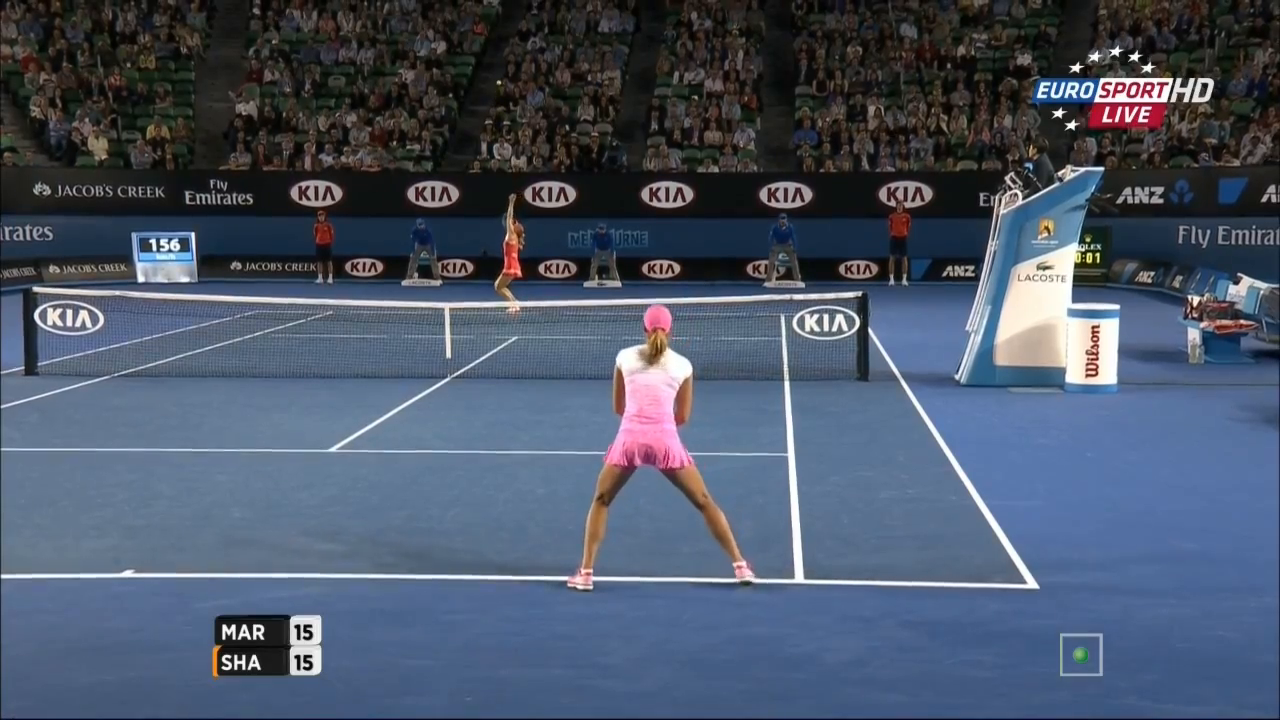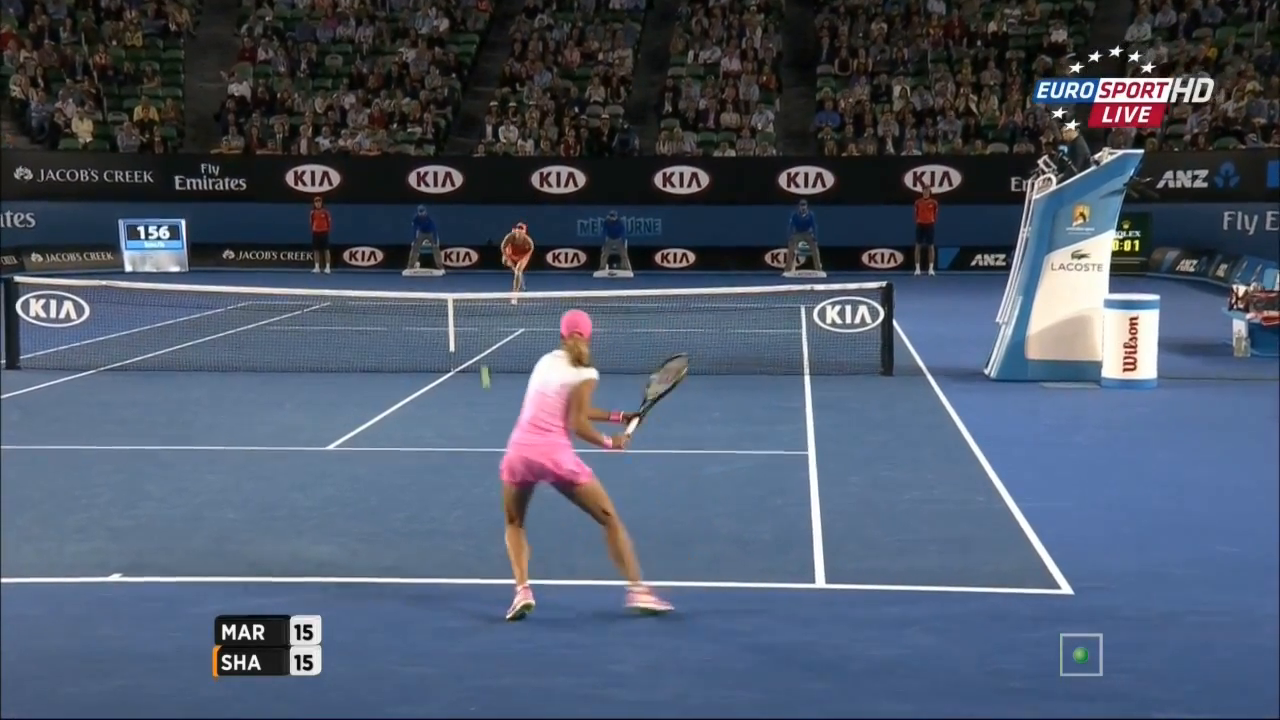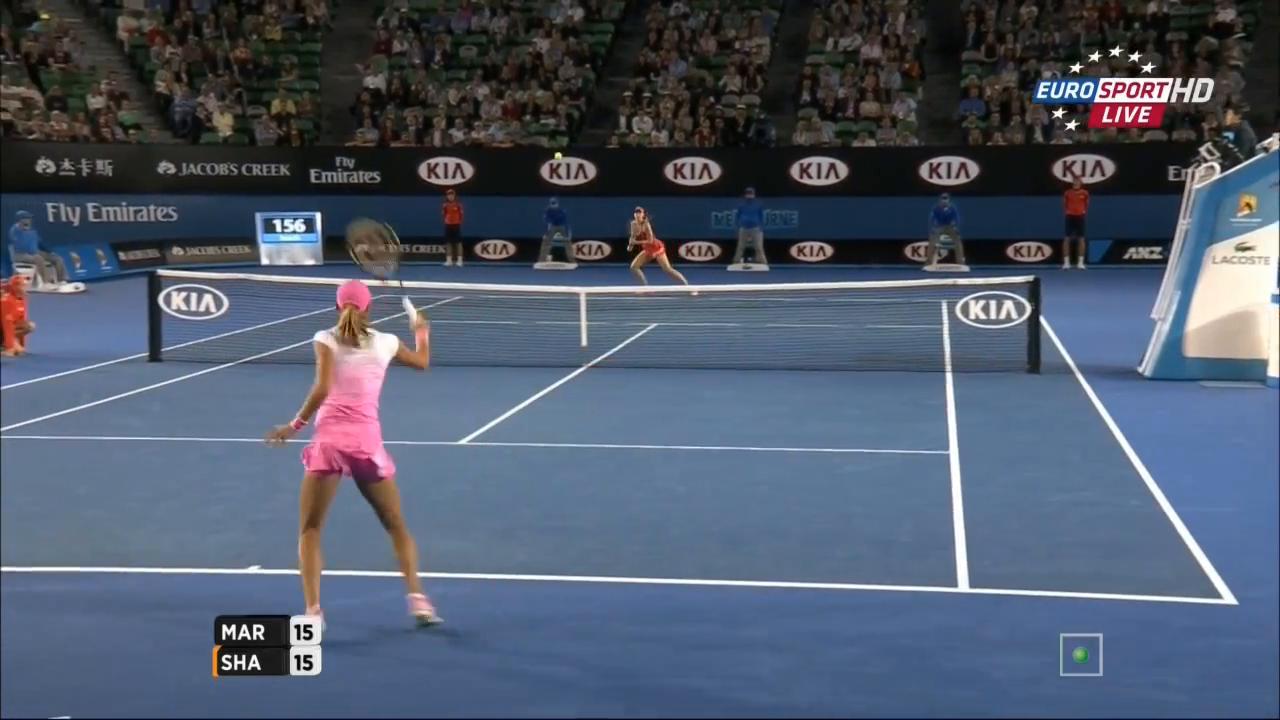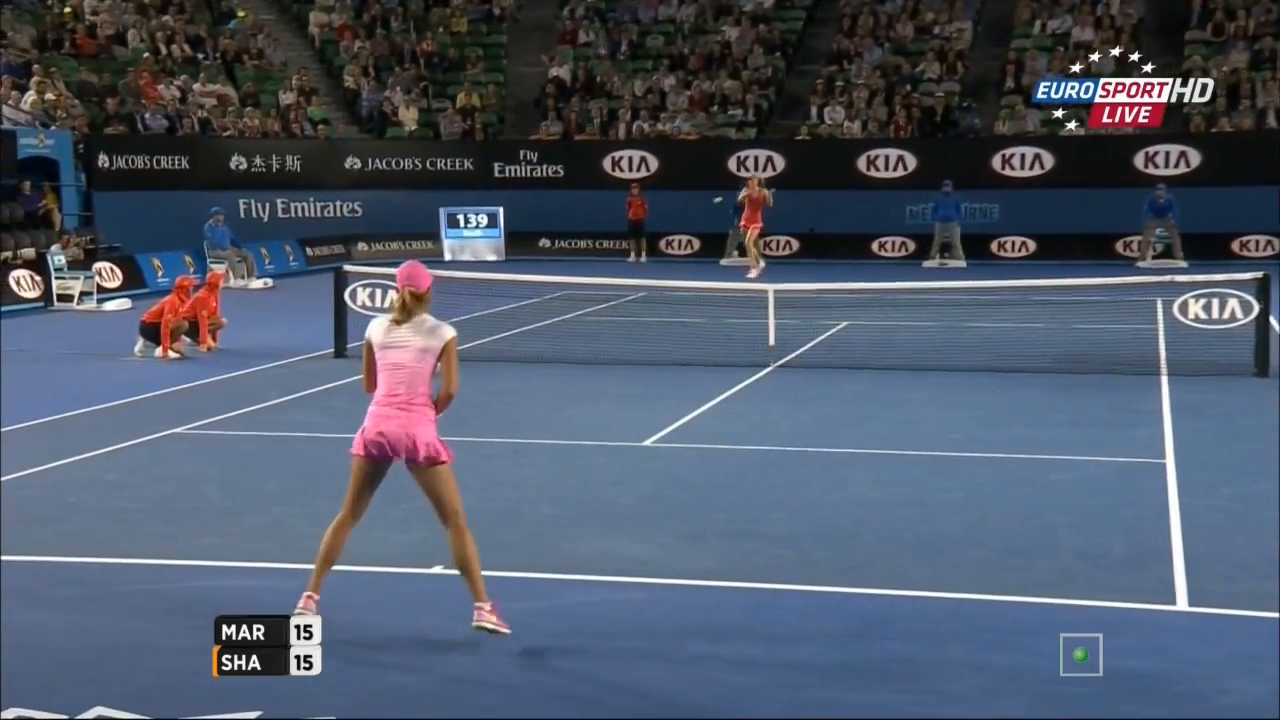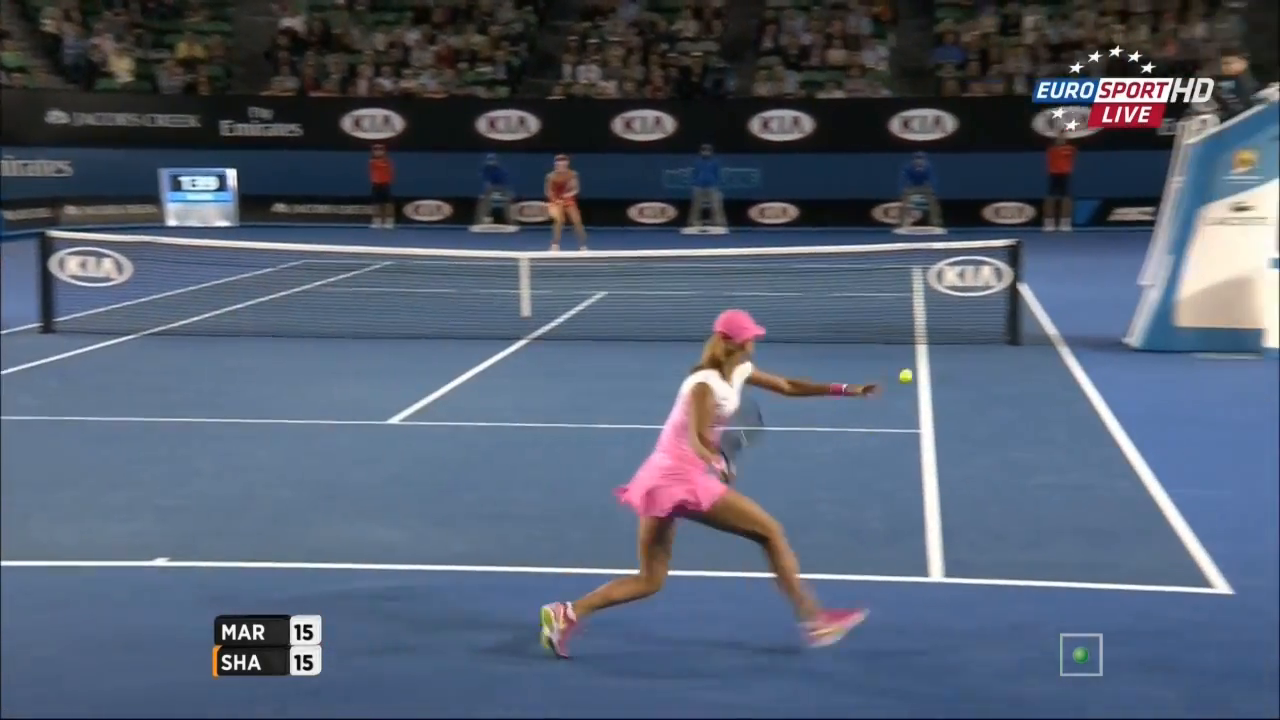
dt=1s
person 1, frame 1
left shoulder: (625, 357)
right shoulder: (683, 365)
right elbow: (683, 415)
left hip: (629, 438)
right hip: (665, 440)
left knee: (600, 502)
right knee: (703, 502)
left ankle: (585, 572)
right ankle: (739, 565)
person 1, frame 2
left shoulder: (546, 360)
right shoulder: (585, 374)
right elbow: (576, 425)
left wrist: (615, 416)
right wrist: (607, 442)
left hip: (519, 451)
right hip: (554, 454)
left knee: (514, 525)
right knee: (609, 519)
left ankle: (523, 591)
right ankle: (638, 590)
person 1, frame 3
left shoulder: (325, 341)
right shoulder: (387, 343)
left elbow: (322, 391)
right elbow: (421, 362)
left wrist: (294, 425)
right wrist: (422, 333)
left hip: (328, 442)
right hip: (367, 444)
left knee: (310, 530)
right knee: (396, 527)
left ankle: (313, 610)
right ankle: (418, 598)
person 1, frame 4
left shoulder: (376, 327)
right shoulder: (442, 334)
left elbow: (370, 385)
right elbow: (449, 393)
left hip: (377, 425)
right hip: (417, 432)
left knee: (348, 516)
right knee: (455, 521)
left ankle: (310, 597)
right ankle: (482, 608)
person 1, frame 5
left shoulder: (736, 372)
right shoulder: (704, 383)
left elbow: (788, 385)
right elbow: (698, 438)
left wrist: (846, 389)
right wrist: (718, 463)
left hip: (662, 480)
right hip: (674, 479)
left knee: (649, 581)
right knee: (772, 533)
left ankle: (567, 614)
right ankle: (814, 619)
